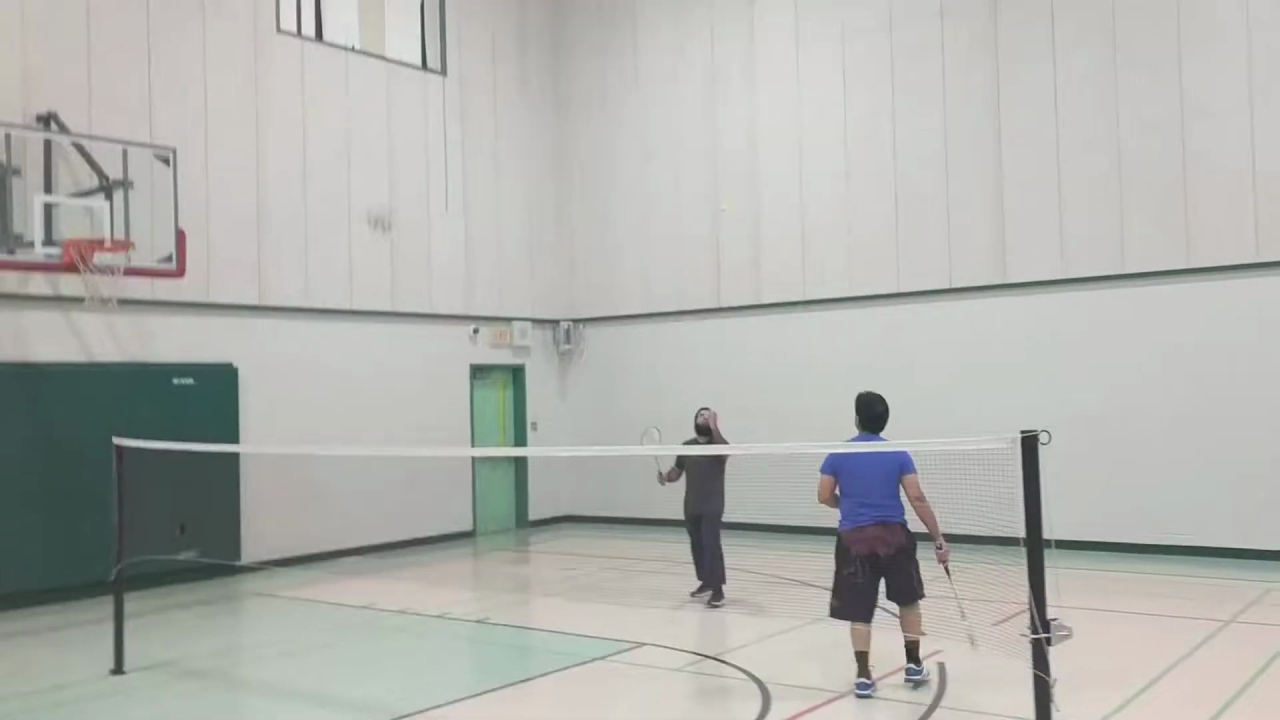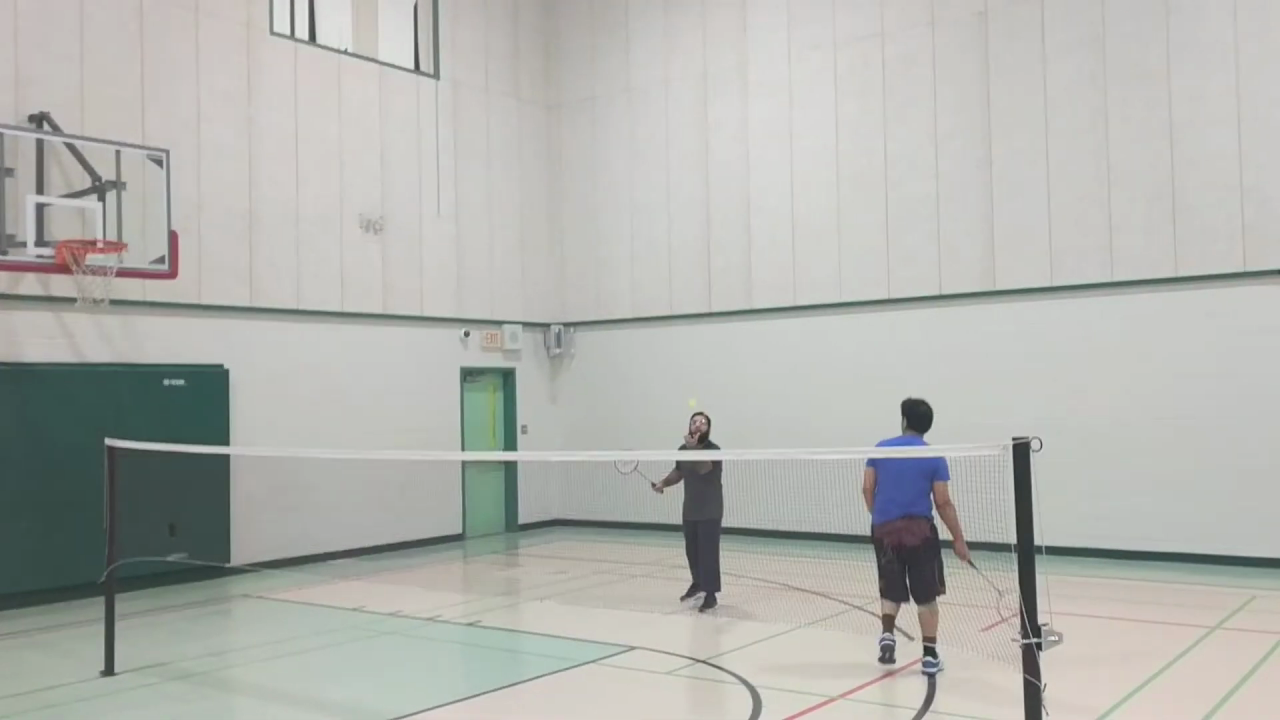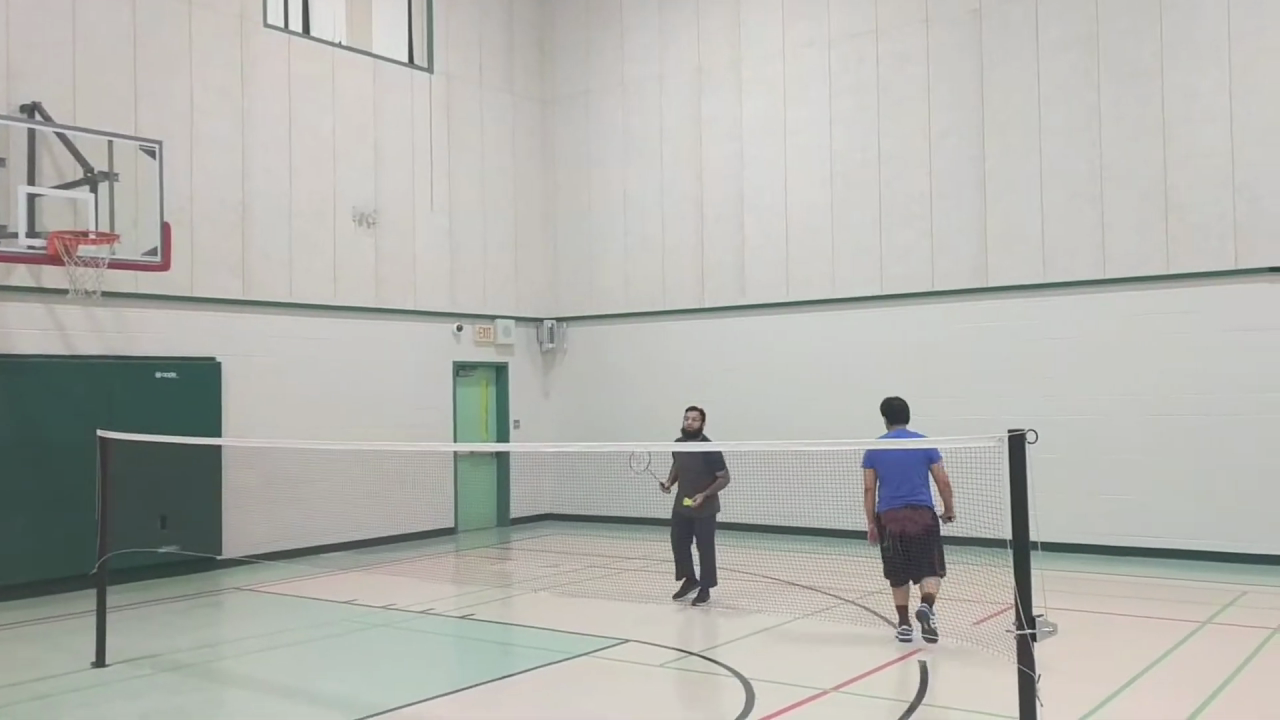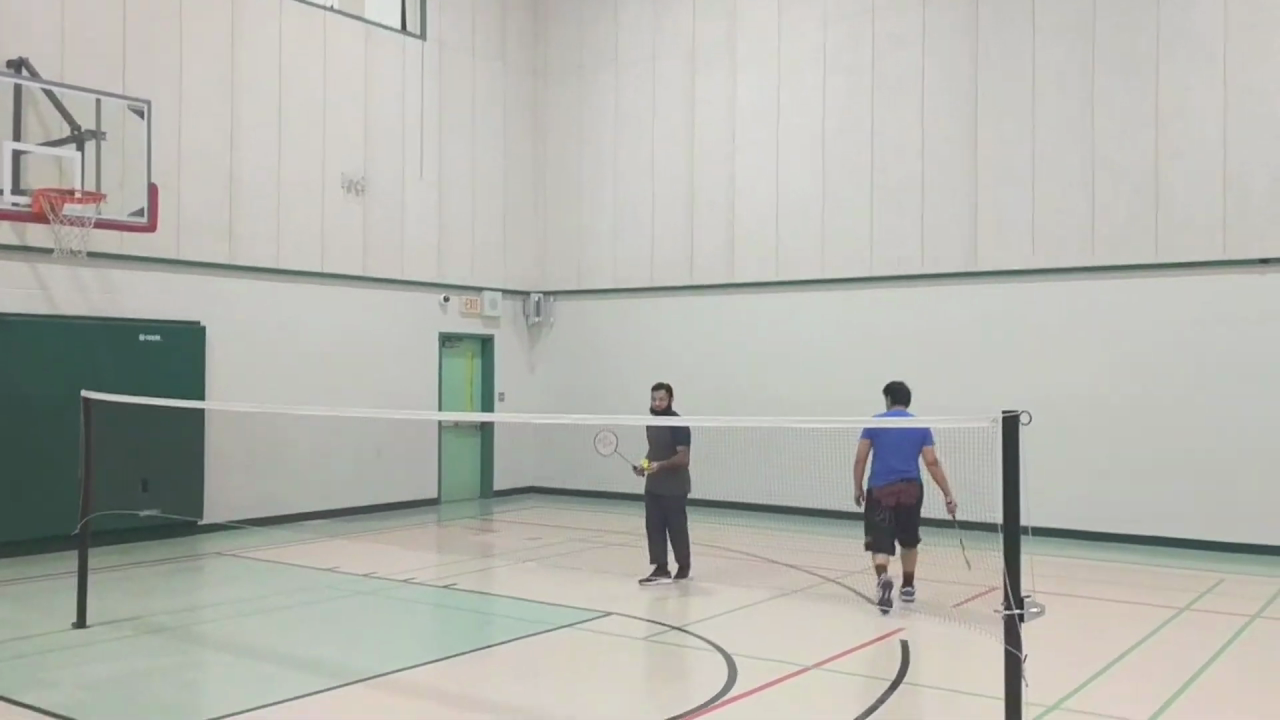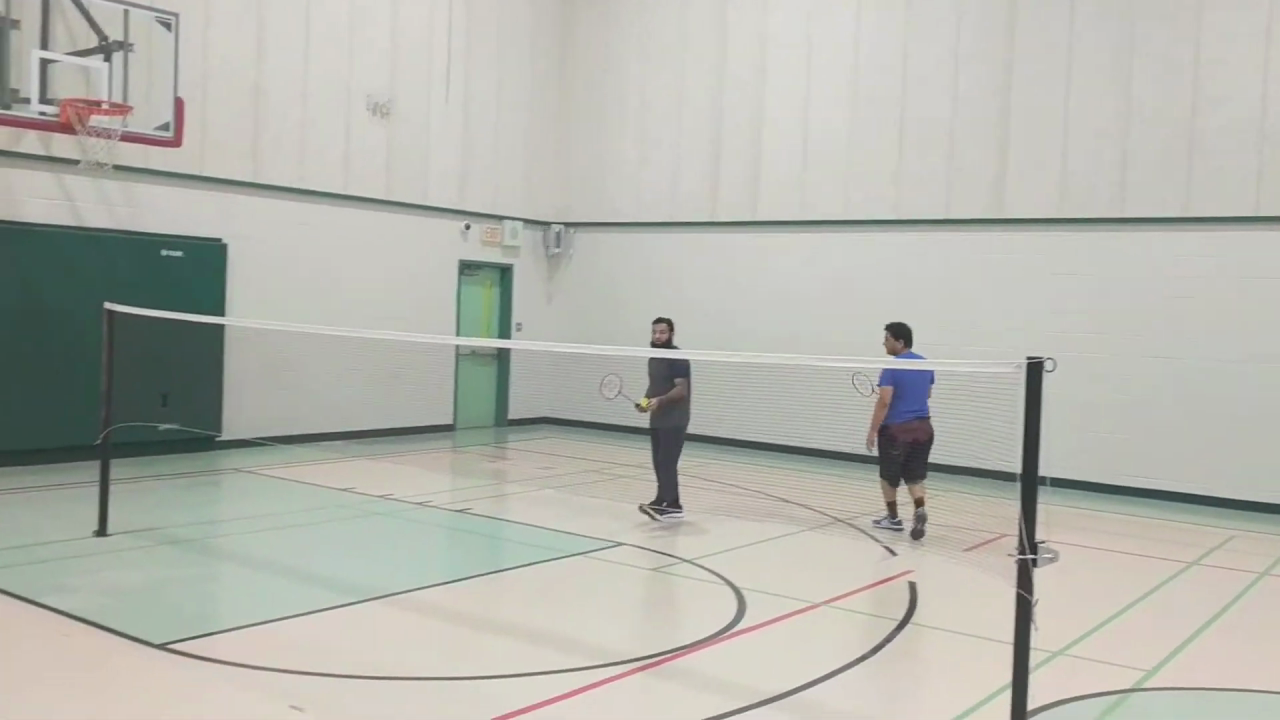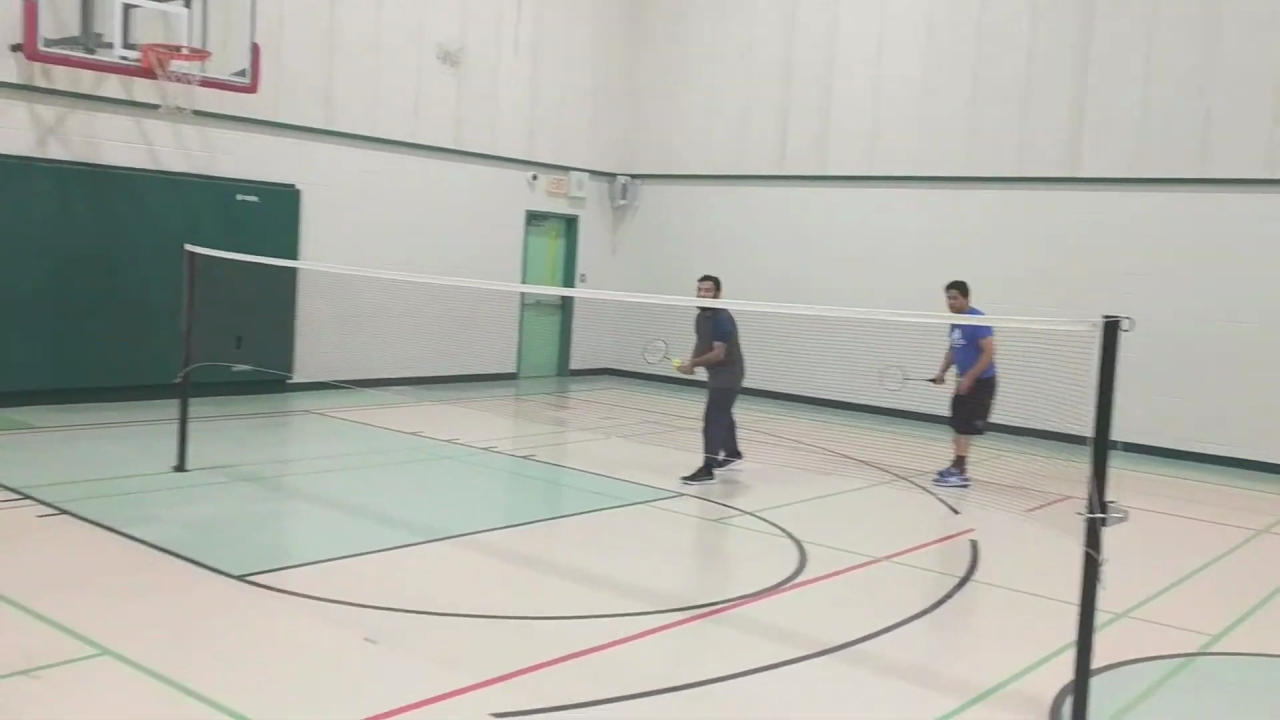
dt=0.5s
person 1, frame 1
left shoulder: (839, 454)
right shoulder: (897, 455)
left elbow: (824, 496)
right elbow: (917, 498)
right wrist: (939, 538)
left hip: (854, 538)
right hip: (893, 535)
left knee: (857, 611)
right knee: (909, 600)
left ankle: (863, 676)
right ankle: (914, 664)
person 1, frame 2
left shoulder: (881, 449)
right shoulder: (934, 458)
left elbow: (868, 489)
right elbow: (943, 503)
right wrist: (959, 540)
left hip: (884, 529)
right hip: (919, 529)
left knee: (891, 591)
right knee: (926, 595)
left ankle: (887, 634)
right ankle: (930, 656)
person 1, frame 3
left shoulder: (874, 448)
right shoulder: (925, 444)
left elbow: (869, 489)
right elbow: (943, 482)
left wrist: (871, 523)
right wrist: (949, 509)
left hip: (889, 517)
right hip: (922, 515)
left knee: (898, 574)
right knee: (931, 573)
left ankle: (904, 625)
right ankle: (926, 607)
person 1, frame 4
left shoulder: (874, 423)
right shoulder: (921, 427)
left elbow: (860, 459)
right elbow: (932, 463)
left wrist: (858, 489)
right wrist: (948, 495)
left hip: (880, 491)
right hip: (911, 489)
left knee: (881, 545)
right knee: (909, 541)
left ankle: (884, 579)
right ankle: (908, 587)
person 1, frame 5
left shoulder: (892, 367)
left elbow: (884, 402)
left wrist: (872, 431)
left hip: (896, 428)
right hip: (923, 427)
left knee: (889, 474)
right knee: (915, 477)
left ankle: (893, 518)
right ankle: (919, 512)
person 1, frame 6
right shoulder: (957, 322)
left elbow: (989, 352)
right elbow: (954, 350)
left wrist: (968, 378)
right wrist: (942, 371)
left hip: (980, 382)
right hip: (967, 380)
left knee: (965, 426)
right knee: (960, 424)
left ankle: (960, 473)
right ankle: (958, 466)
person 2, frame 1
left shoulder: (719, 444)
right shoulder: (686, 446)
left elbow: (724, 451)
right elbow: (677, 471)
left wrist: (715, 429)
right wrist: (666, 476)
left hip: (712, 506)
right hip: (691, 506)
left knee: (711, 545)
right knee: (697, 546)
left ankle: (717, 589)
right ankle: (706, 582)
person 2, frame 2
left shoulder: (713, 450)
right shoulder: (683, 450)
left elbow: (703, 469)
right elbow: (678, 472)
left wrist: (693, 448)
right wrist: (663, 483)
left hip: (710, 512)
right hip: (690, 510)
left knee: (708, 552)
right knee: (691, 550)
left ankle: (710, 594)
right ankle: (698, 583)
person 2, frame 3
left shoulder: (710, 450)
right shoulder: (678, 444)
left elbow: (724, 479)
left wrist: (704, 495)
right wrist: (669, 482)
left hip: (704, 509)
right hip: (681, 505)
left knee: (705, 548)
right knee: (679, 544)
left ankle: (704, 589)
right ankle: (689, 580)
person 2, frame 4
left shoulder: (678, 424)
right shoulder: (651, 423)
left elbow: (683, 457)
left wrist: (661, 465)
right wrist: (644, 465)
left hip: (674, 487)
right hip: (653, 486)
left knee: (676, 527)
right knee: (654, 526)
left ankle: (683, 565)
right ankle: (661, 569)
person 2, frame 5
left shoulder: (678, 358)
right shoulder: (653, 360)
left elbow: (682, 389)
left wrist: (660, 400)
right wrist: (646, 401)
left hip: (675, 419)
right hip: (657, 418)
left knee: (667, 461)
right knee: (660, 462)
left ankle: (661, 504)
right ankle: (673, 504)
person 2, frame 6
left shoulder: (722, 318)
right shoulder: (701, 317)
left elbow: (719, 353)
left wrist: (694, 363)
right wrist: (691, 362)
left hip: (728, 374)
right hip: (717, 374)
left knee: (714, 418)
right knee: (722, 415)
left ankle: (707, 469)
right ankle: (732, 453)
